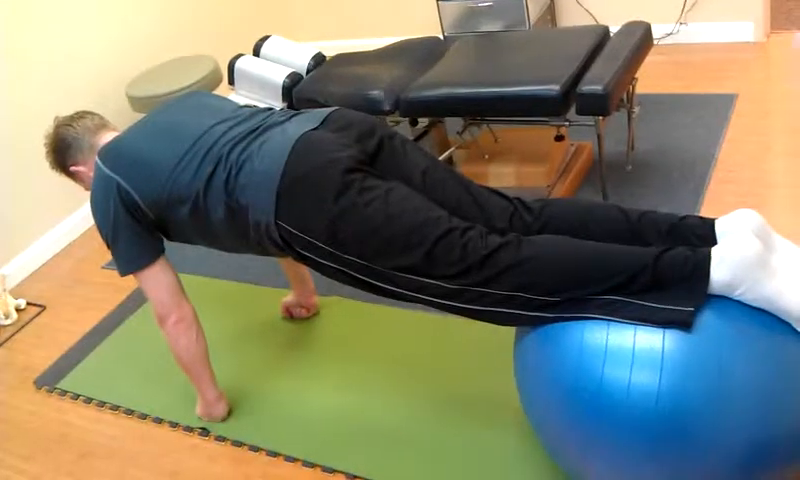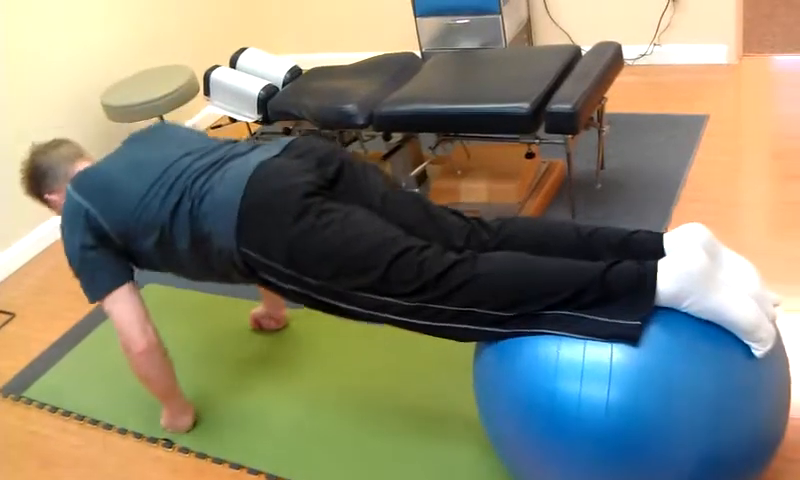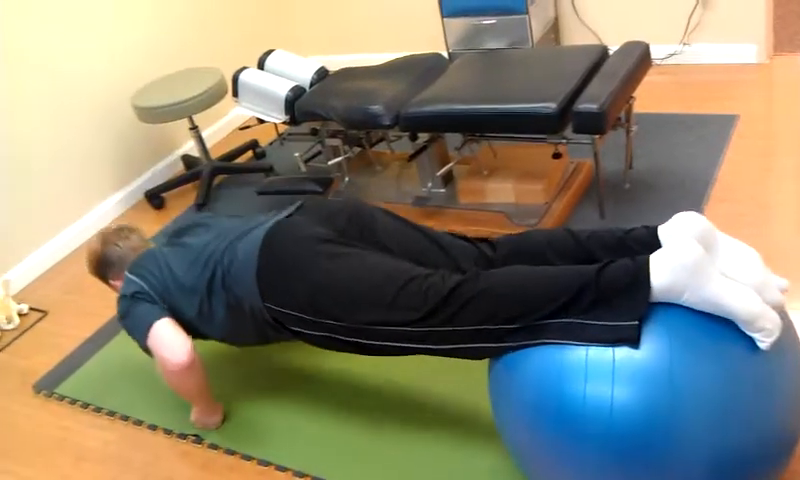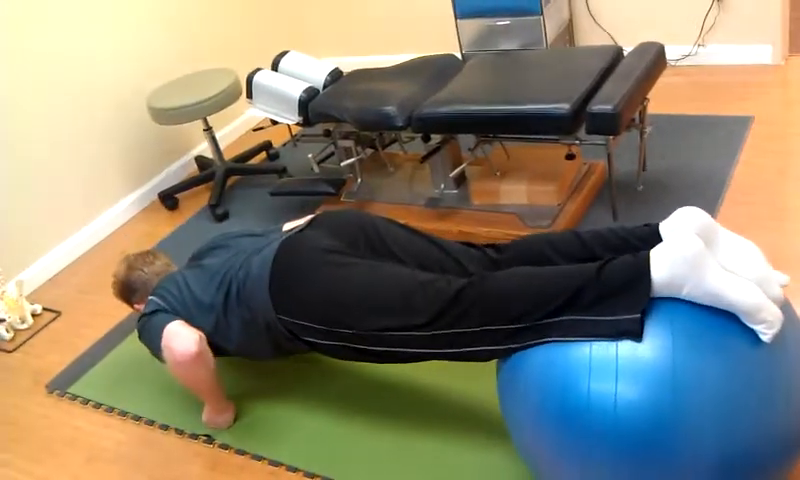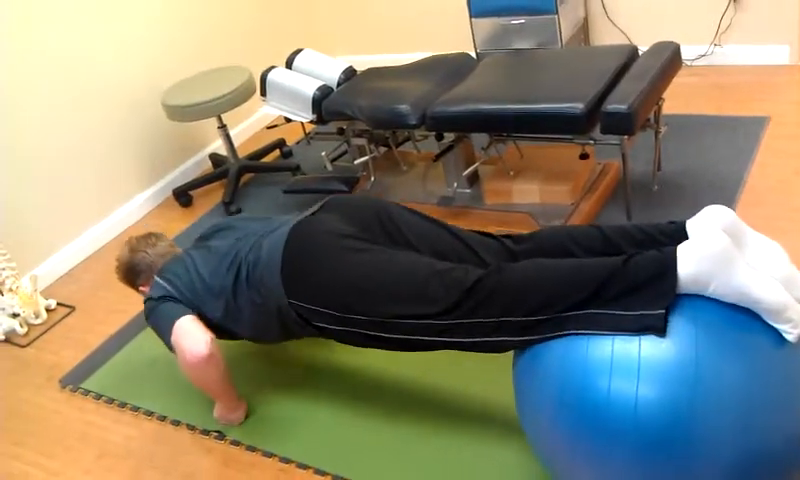
dt=0.7s
person 1, frame 1
left shoulder: (109, 192)
right shoulder: (181, 104)
left elbow: (172, 313)
left wrist: (210, 400)
right wrist: (301, 292)
left hip: (314, 195)
right hip: (341, 127)
left knee: (488, 270)
right knee: (514, 222)
left ankle: (713, 270)
right ankle: (717, 232)
person 1, frame 2
left shoulder: (80, 218)
right shoulder: (146, 136)
left elbow: (139, 341)
left wrist: (176, 411)
right wrist: (274, 302)
left hip: (277, 221)
right hip: (302, 156)
left knee: (447, 288)
right knee: (473, 242)
left ankle: (660, 282)
right ankle: (667, 247)
person 1, frame 3
left shoulder: (137, 294)
right shoulder: (188, 227)
left elbow: (177, 355)
left wrist: (206, 410)
right wrist: (303, 318)
left hip: (292, 277)
right hip: (321, 212)
left knee: (458, 310)
right knee: (485, 263)
left ankle: (657, 280)
right ankle: (667, 240)
person 1, frame 4
left shoulder: (157, 312)
right shoulder: (212, 248)
left elbow: (187, 349)
right elbow: (308, 218)
left wrist: (217, 409)
left hip: (302, 290)
right hip: (340, 230)
left knee: (467, 313)
right knee: (495, 266)
left ankle: (658, 273)
right ankle: (669, 235)
person 1, frame 5
left shoulder: (163, 296)
right shoulder: (213, 231)
left elbow: (199, 350)
left wrist: (229, 406)
right wrist: (325, 313)
left hip: (317, 272)
right hip: (345, 212)
left knee: (481, 305)
right knee: (509, 260)
left ankle: (684, 271)
right ankle: (692, 236)
